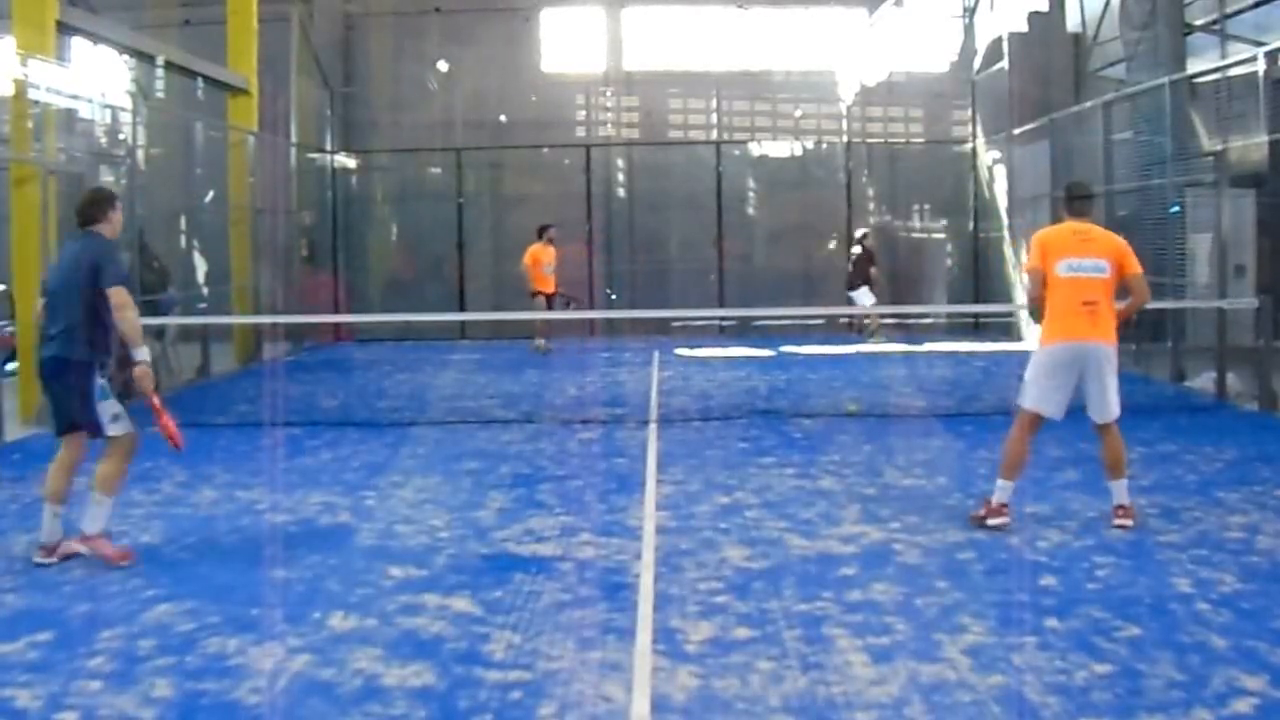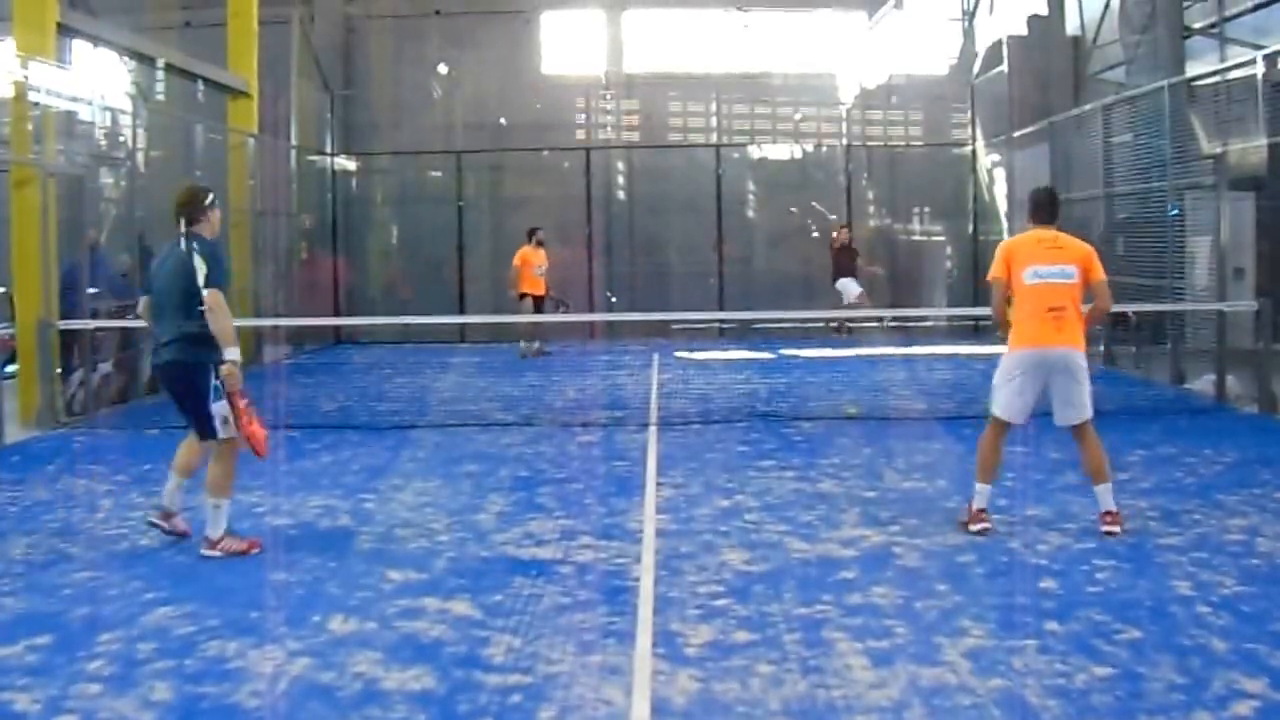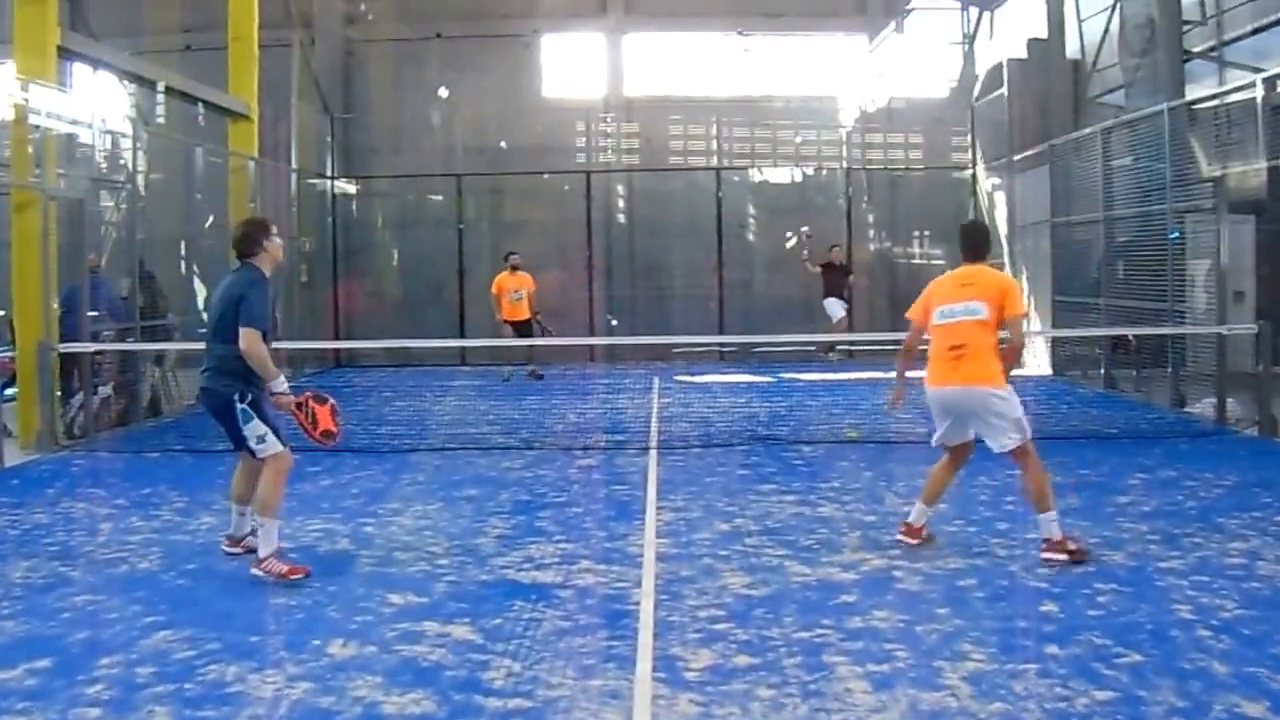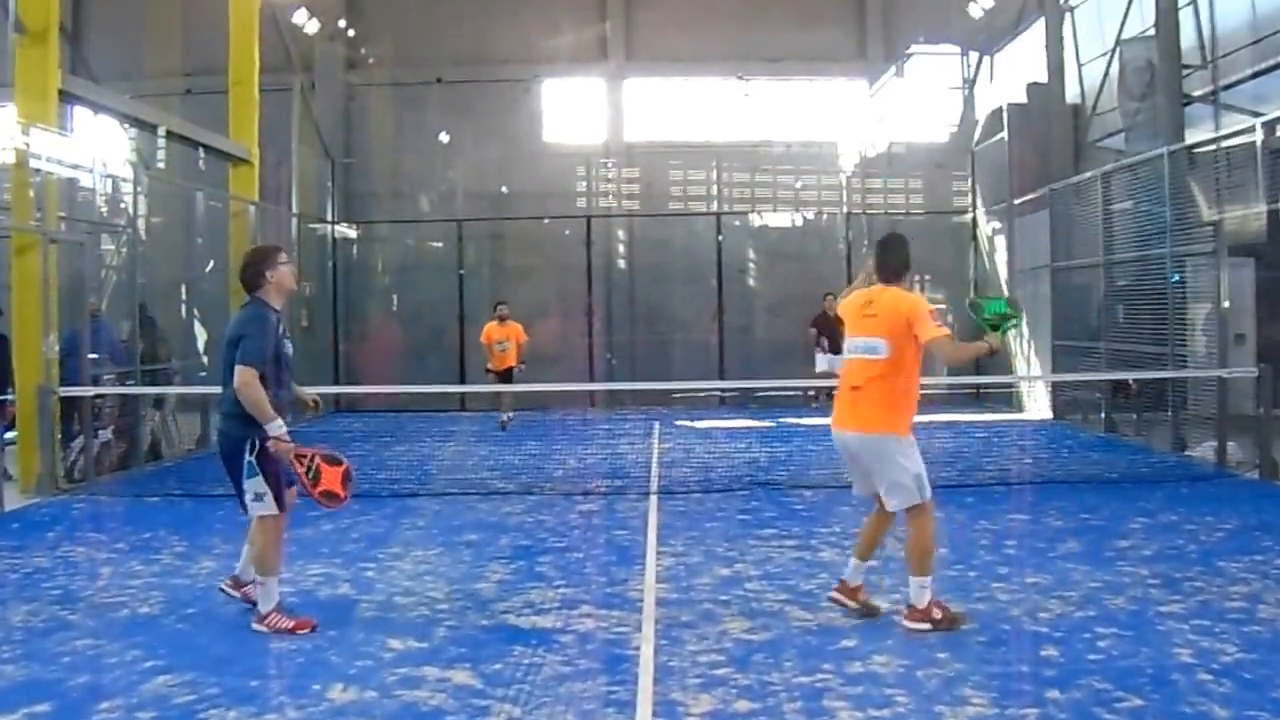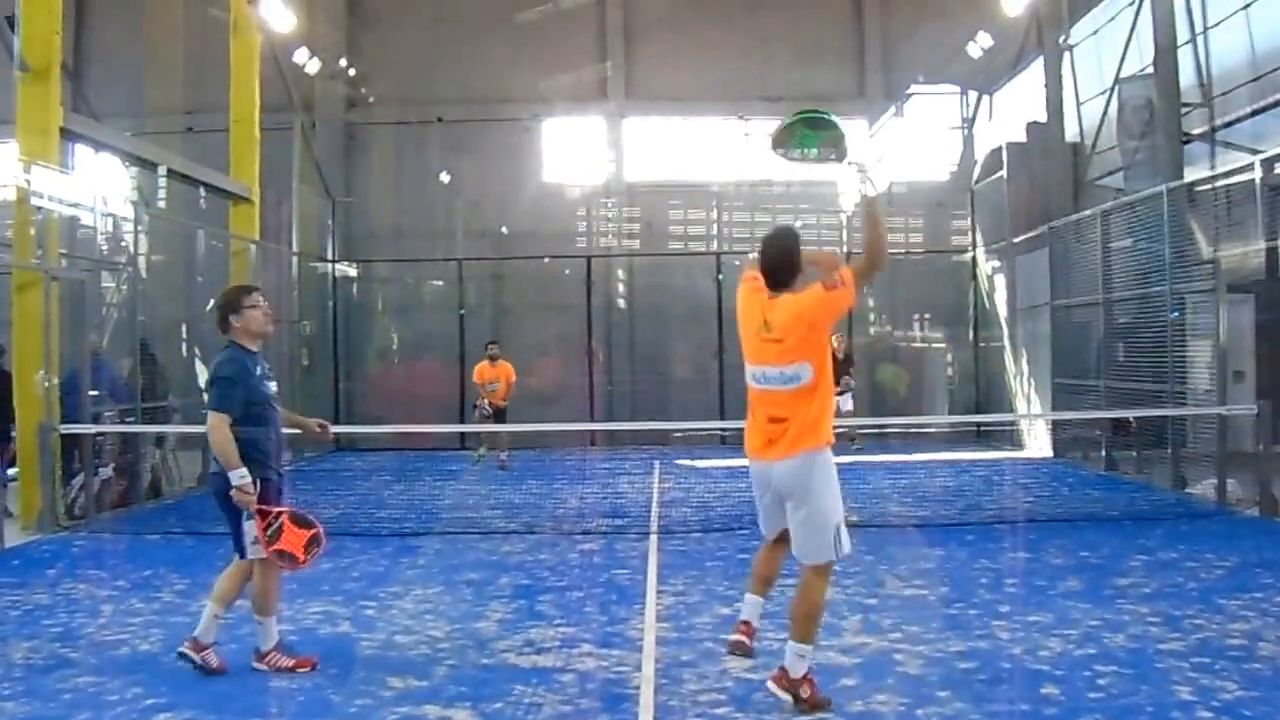
dt=0.4s
person 1, frame 1
left shoulder: (1044, 238)
right shoulder: (1115, 243)
left elbow: (1035, 294)
right elbow: (1141, 296)
left hip: (1058, 343)
right hip: (1101, 344)
left knee: (1026, 422)
right knee: (1107, 426)
left ankle: (999, 504)
right ankle: (1122, 506)
person 1, frame 2
left shoulder: (1009, 247)
right shoulder: (1082, 249)
left elbow: (998, 306)
right elbow: (1104, 304)
left hip: (1025, 350)
right hip: (1069, 351)
left knee: (996, 427)
right knee: (1084, 431)
left ankle: (979, 510)
right ankle: (1109, 512)
person 1, frame 3
left shoulder: (936, 286)
right shoulder: (1003, 283)
left elbow: (910, 342)
right elbow: (1017, 340)
left wrist: (901, 380)
right wrist: (1002, 371)
left hip: (939, 388)
right hip: (982, 386)
left knee: (955, 454)
right knee: (1027, 457)
left ankle: (914, 525)
right ankle: (1054, 539)
person 1, frame 4
left shoulder: (855, 302)
right shoulder: (912, 305)
right elbow: (946, 351)
left wrist: (865, 279)
right wrist: (987, 346)
left hip: (844, 428)
right hip: (882, 430)
left knee: (884, 509)
right knee: (920, 513)
left ankle: (850, 584)
right ankle: (921, 606)
person 1, frame 5
left shoulder: (749, 299)
right shoulder: (816, 307)
left elbow: (760, 268)
right elbow: (872, 262)
left wrist: (812, 259)
right wrist: (871, 198)
left hip: (762, 462)
right hip: (805, 463)
left knee: (777, 539)
right knee: (818, 569)
left ankle: (747, 624)
right ankle: (794, 673)
person 2, frame 1
left shoulder: (67, 254)
right shoulder: (105, 250)
left elbow: (43, 310)
right elbow: (120, 302)
right wrist: (141, 356)
left hip: (53, 359)
right hip: (82, 362)
left knee: (73, 445)
right knee: (123, 442)
left ankle: (50, 541)
right ankle: (92, 531)
person 2, frame 2
left shoulder: (166, 255)
right shoulder: (208, 251)
left elbow: (145, 309)
right elbow: (213, 305)
right wrist: (231, 357)
left hip: (167, 358)
right hip: (196, 359)
left knee: (202, 435)
right knee: (227, 441)
left ankle: (168, 508)
right ankle: (214, 536)
person 2, frame 3
left shoulder: (238, 281)
right shoulder: (255, 285)
right elbow: (249, 344)
left wrist: (267, 375)
right wrist: (278, 385)
left hip: (227, 384)
right hip: (233, 389)
left knee: (253, 456)
right knee: (278, 459)
left ankle: (238, 534)
right ankle: (267, 556)
person 2, frame 4
left shoulder: (269, 317)
right shoulder: (257, 321)
right elbow: (244, 383)
left wrist: (297, 392)
right wrist: (277, 430)
left hip: (259, 433)
right hip: (249, 436)
left knee: (281, 503)
right knee: (272, 517)
left ankle: (242, 578)
right ankle: (268, 612)
person 2, frame 5
left shoulder: (252, 361)
right shoulder: (232, 366)
right elbow: (217, 427)
left wrist: (303, 422)
right wrist: (241, 480)
left hip: (261, 475)
right hip: (246, 480)
left knee: (249, 560)
right knee: (267, 561)
left ankle: (201, 641)
right ankle: (268, 651)
